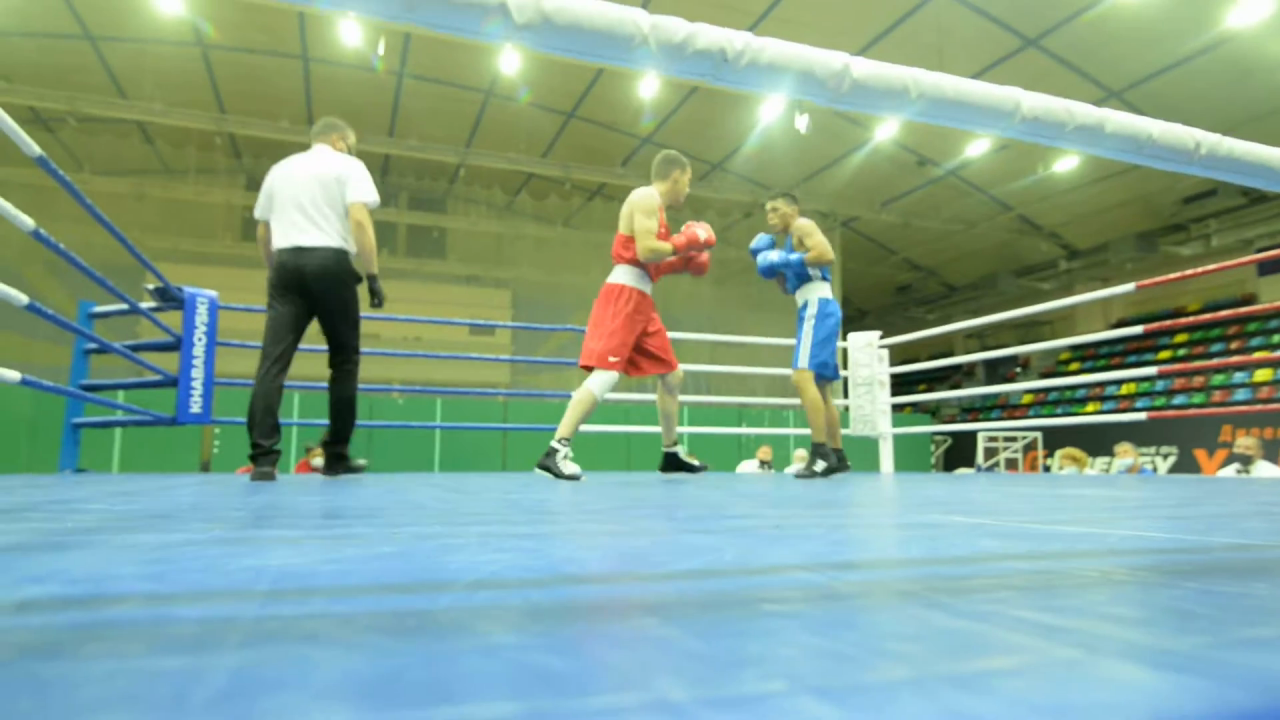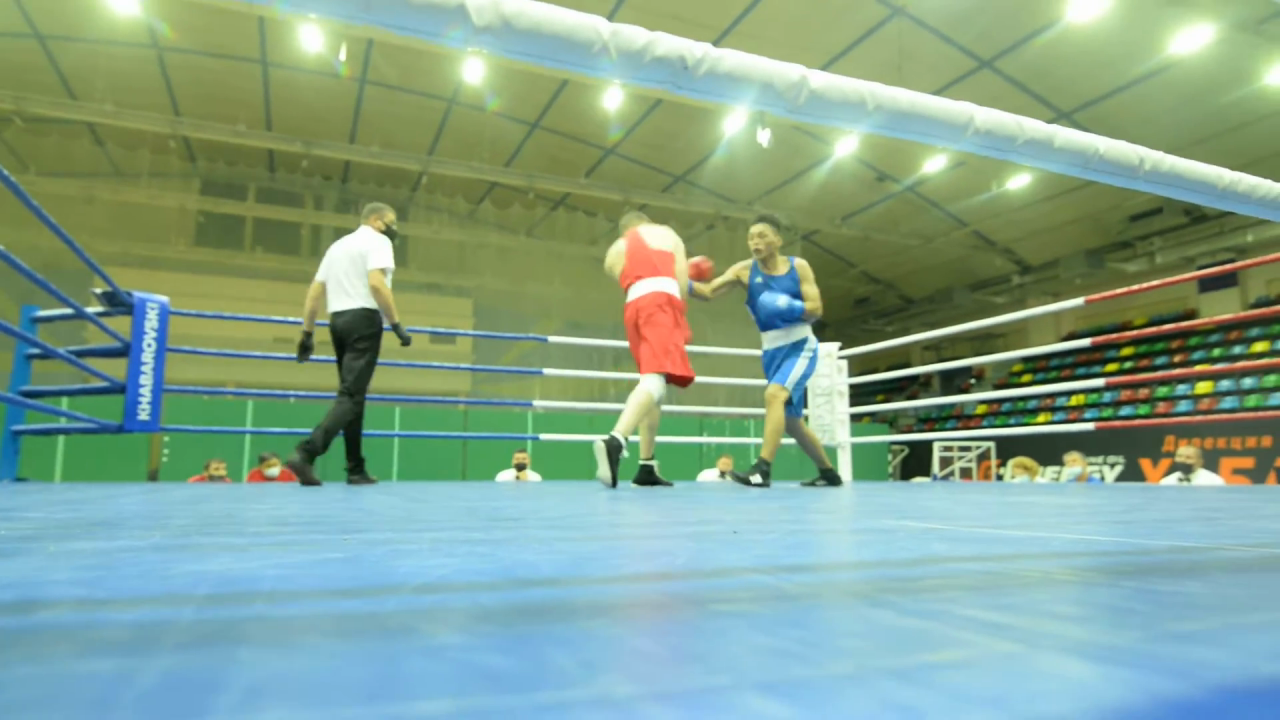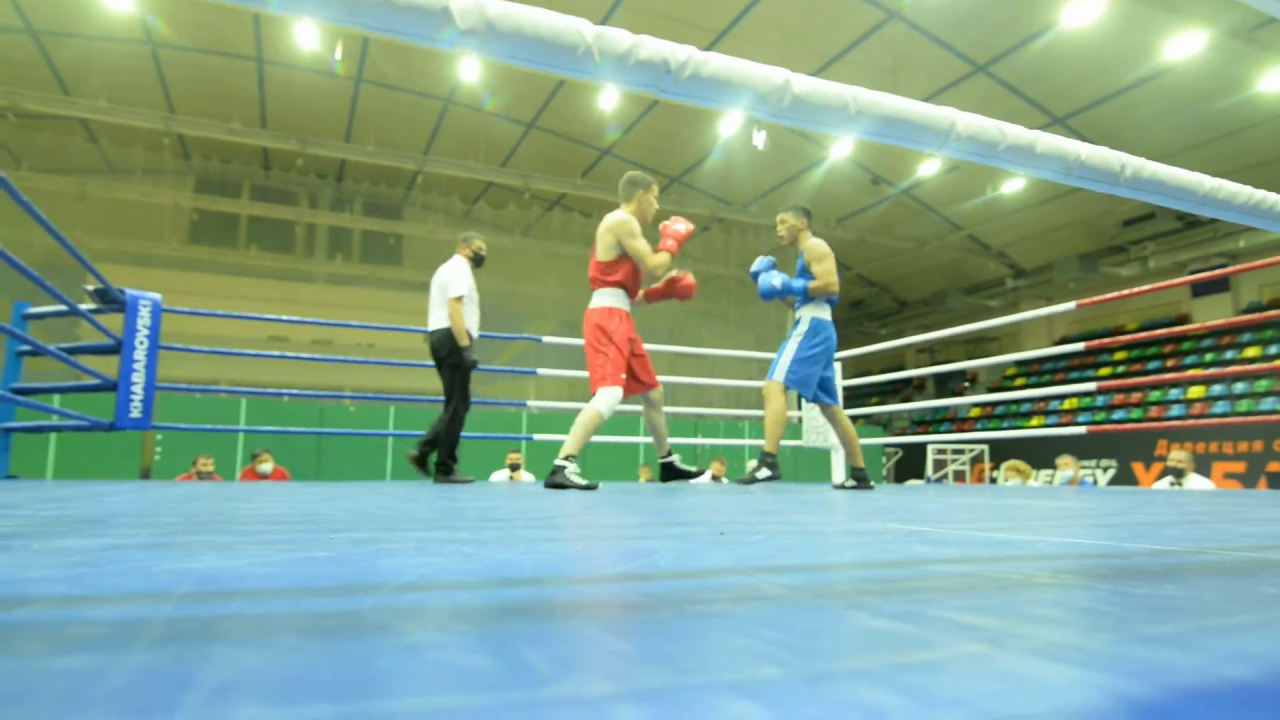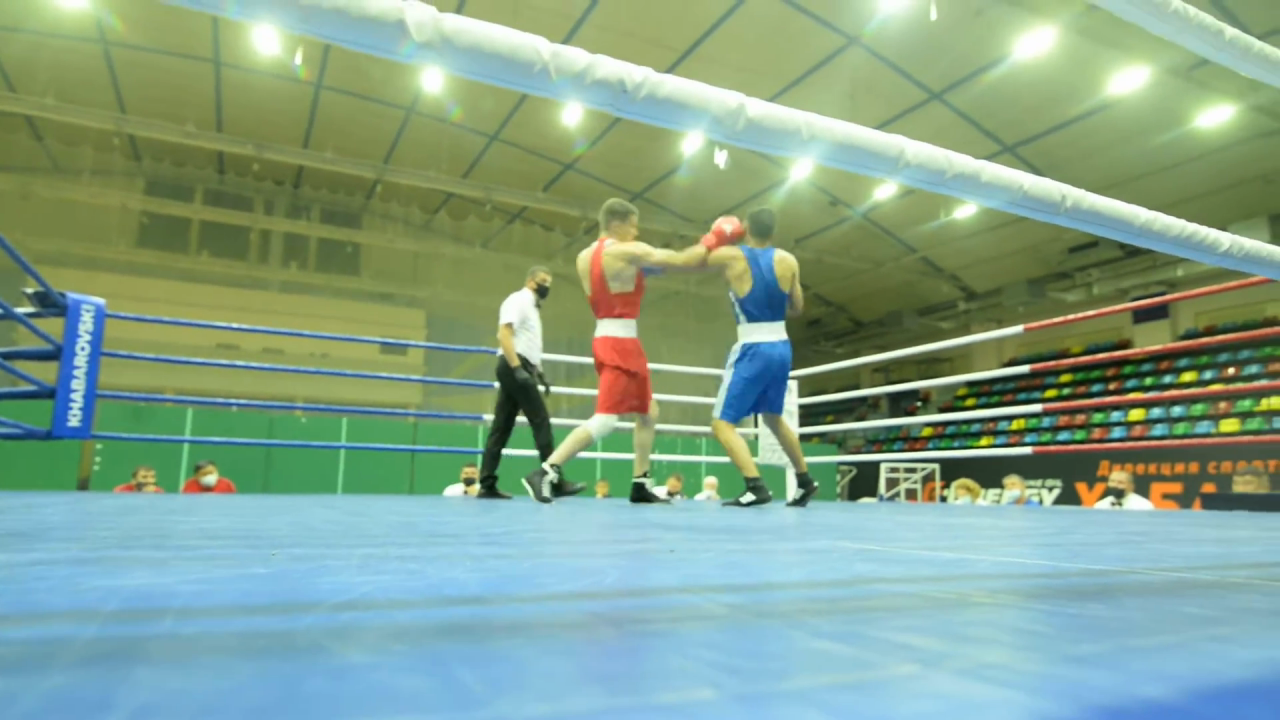
dt=0.7s
person 1, frame 1
left shoulder: (655, 206)
right shoulder: (646, 197)
right elbow: (645, 252)
left wrist: (683, 262)
right wrist: (686, 244)
left hip: (640, 302)
right hip: (622, 296)
left knee: (671, 376)
right knee: (605, 375)
left ankle: (672, 453)
right ankle: (557, 451)
person 1, frame 2
left shoulder: (613, 253)
right shoulder: (665, 232)
right elbow: (681, 275)
right wrist: (680, 317)
left hip: (635, 307)
right hip: (662, 302)
left knee: (654, 385)
right knee: (655, 380)
left ankle: (646, 467)
right ankle: (614, 442)
person 1, frame 3
left shoulder: (628, 226)
right shoulder: (620, 222)
right elbow: (652, 266)
left wrist: (664, 290)
right wrist: (673, 242)
left hip: (620, 322)
right hip: (608, 319)
left knee: (653, 392)
right knee: (610, 394)
left ankle: (667, 462)
right ankle: (562, 466)
person 1, frame 4
left shoulder: (584, 258)
right shoulder: (628, 251)
right elbow: (681, 261)
right wrist: (714, 239)
left hip: (610, 340)
right hip: (620, 343)
left knee: (648, 414)
right knee: (605, 420)
left ankle: (641, 484)
right ankle: (546, 471)
person 2, frame 1
left shoulder: (803, 225)
right shoulder: (789, 239)
left elbow: (828, 256)
right elbow: (788, 286)
left wrist: (787, 259)
right wrist: (771, 265)
left hip: (819, 309)
right hip: (813, 312)
left knee: (803, 377)
right knee: (820, 388)
left ankle: (822, 452)
right ankle: (836, 454)
person 2, frame 2
left shoulder: (798, 266)
right shoulder: (745, 270)
left elbow: (817, 309)
right elbow: (709, 292)
left wrist: (790, 307)
left hip: (802, 347)
right hip: (773, 353)
left knee: (775, 396)
right knee: (793, 423)
left ankle: (762, 469)
right ankle: (829, 473)
person 2, frame 3
left shoulder: (814, 246)
right shoulder: (806, 252)
left elbow: (831, 287)
right elbow: (797, 301)
left wrist: (785, 284)
right wrist: (773, 286)
left hip: (813, 329)
right hip: (822, 332)
left knee: (773, 387)
right knee: (831, 408)
left ankle: (768, 462)
right ankle: (860, 474)
person 2, frame 4
left shoulder: (733, 256)
right shoulder: (787, 261)
right elbow: (796, 309)
left hip: (752, 350)
right hip: (781, 348)
left knee: (721, 423)
right knee: (773, 419)
left ankle: (756, 487)
right ankle: (804, 482)
person 3, frame 1
left shoulder: (280, 169)
right shoulder: (349, 167)
left elbow: (263, 234)
right elbow: (359, 219)
right wrist: (373, 277)
left hip: (287, 266)
right hip: (330, 266)
left knee: (274, 361)
right knee: (344, 363)
left ankle: (263, 456)
right ankle: (335, 453)
person 3, frame 2
left shoulder: (338, 245)
right shoulder: (377, 241)
left elbow: (314, 293)
right elbow: (376, 283)
left wrist: (307, 333)
right wrist: (397, 325)
left hip: (339, 321)
right hip: (363, 321)
left knee: (353, 396)
right knee: (350, 396)
left ankle: (356, 469)
right ankle: (305, 453)
person 3, frame 3
left shoulder: (448, 270)
right shoulder: (459, 270)
right elbow: (454, 310)
right wrist: (466, 348)
left hip: (442, 340)
right hip: (452, 340)
left knee: (456, 405)
right knee: (457, 407)
left ankle: (422, 451)
right ankle: (443, 468)
person 3, frame 4
left shoulder: (531, 306)
right shoulder: (519, 300)
right elbow: (503, 334)
left wrist: (539, 374)
right wrist: (517, 368)
left hip: (521, 371)
right hip: (513, 369)
left knee: (502, 429)
right knee: (541, 423)
left ankle: (487, 484)
right ankle: (555, 483)
